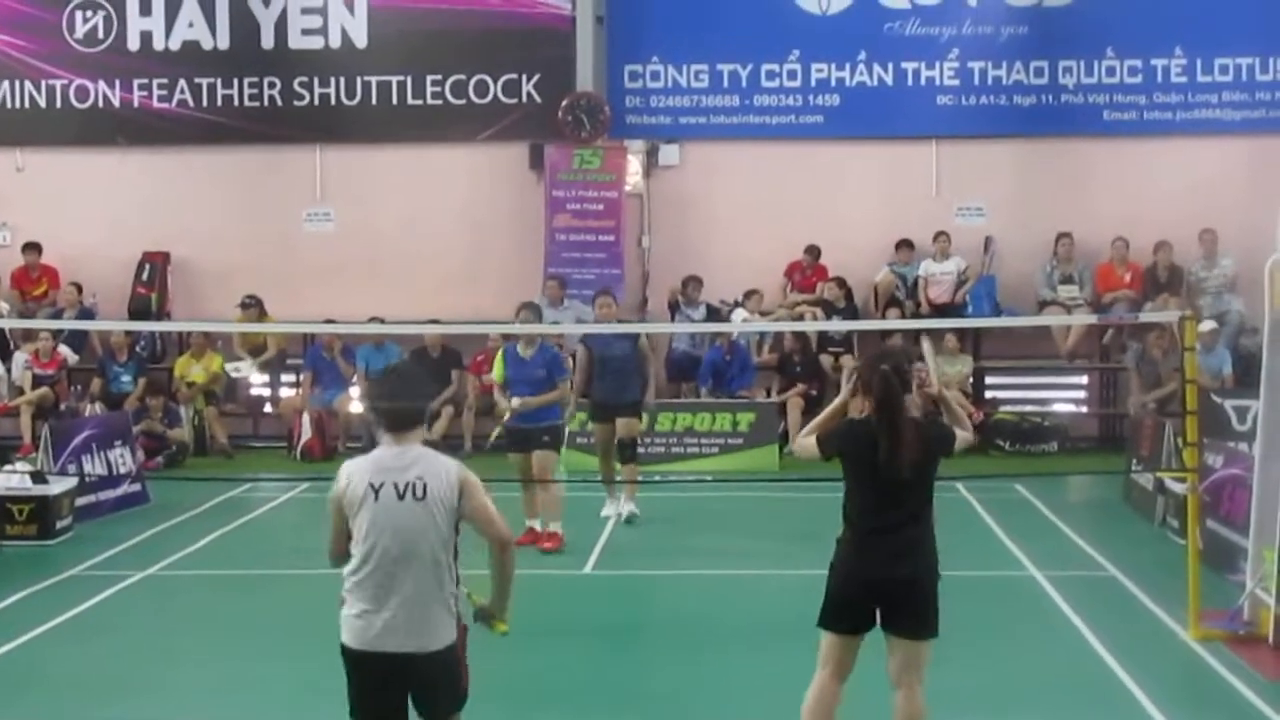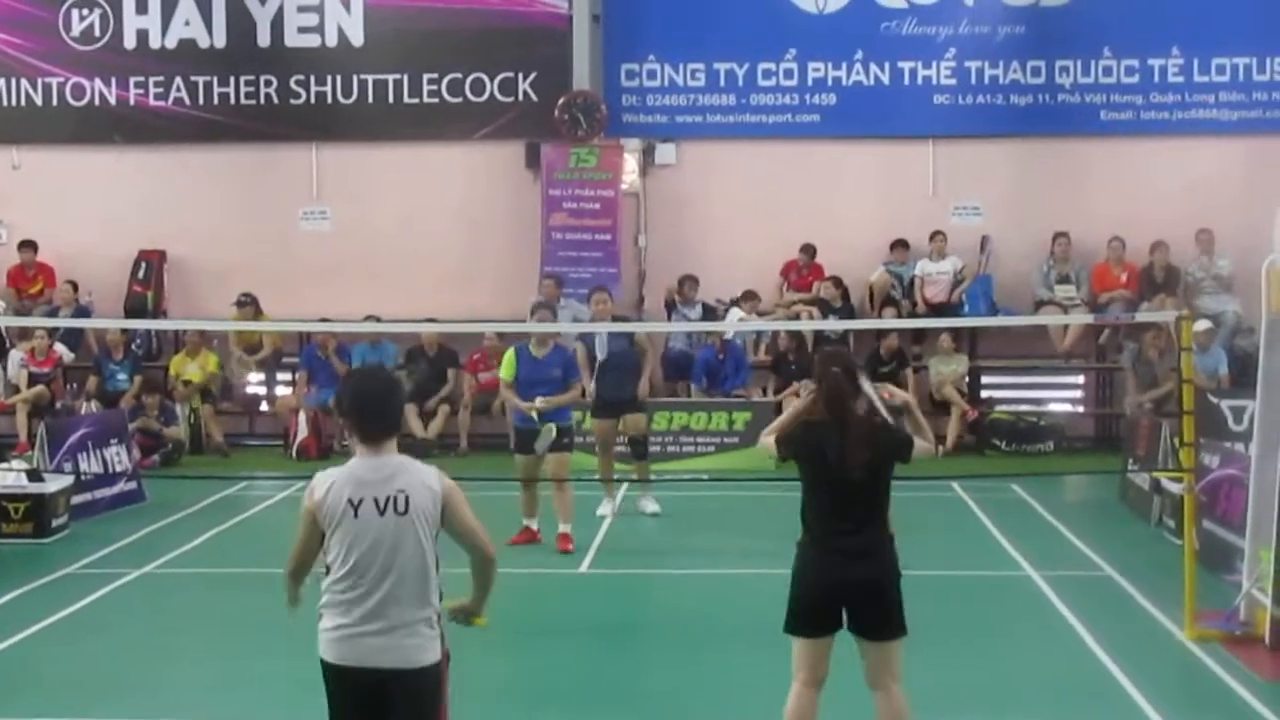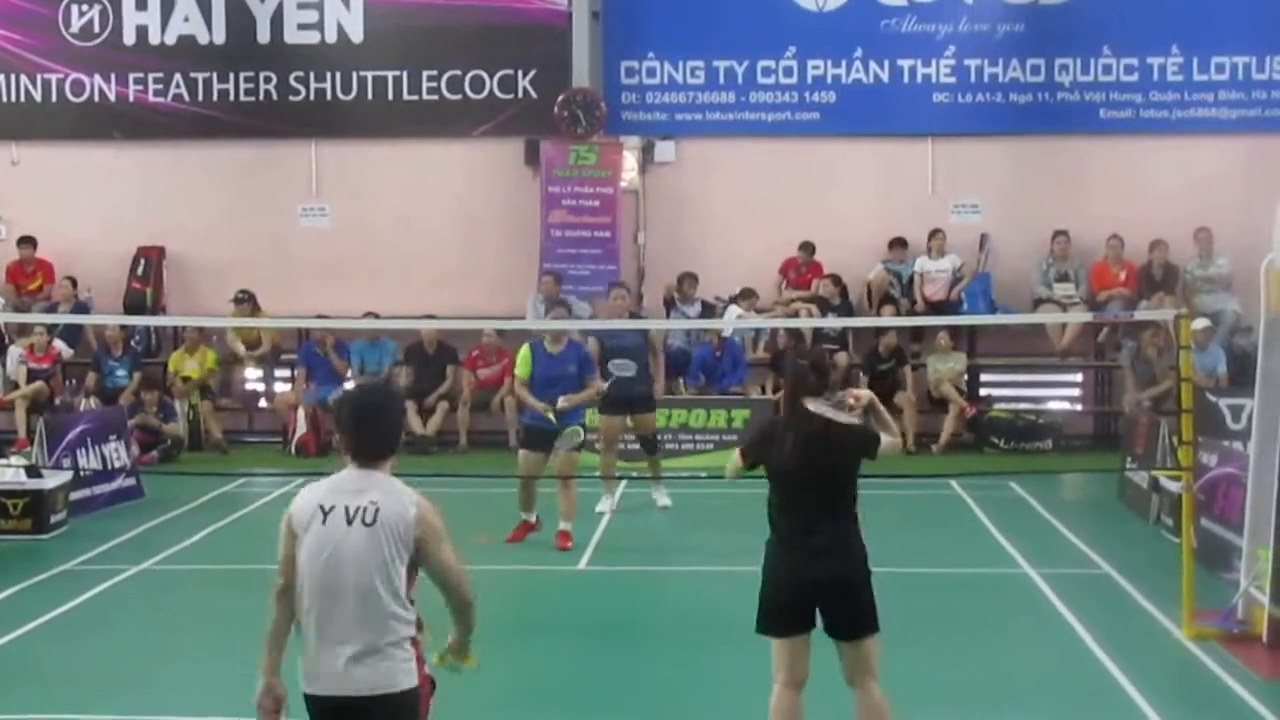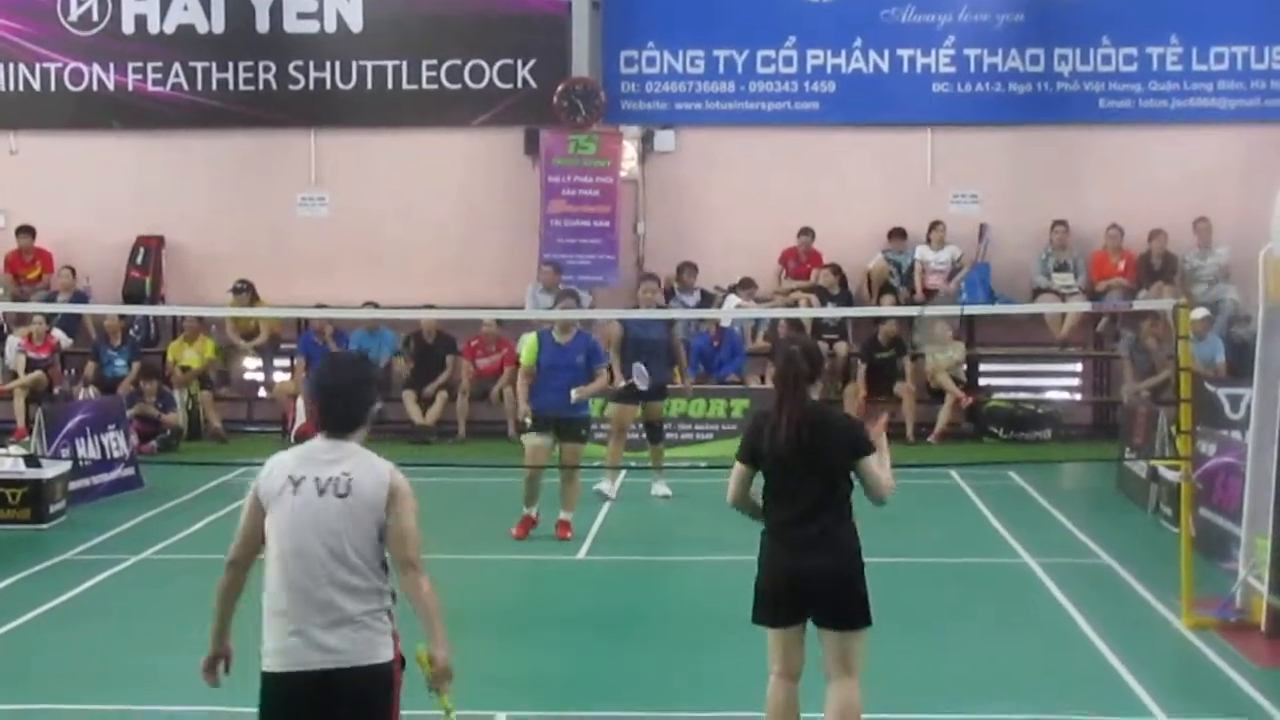
dt=0.3s
person 1, frame 1
left shoulder: (851, 434)
right shoulder: (928, 434)
left elbow: (799, 444)
right elbow: (966, 434)
left wrist: (840, 402)
right wrist: (942, 397)
left hip: (855, 566)
right hip: (913, 570)
left knee: (829, 675)
right knee: (907, 683)
person 1, frame 2
left shoulder: (806, 435)
right shoulder: (883, 435)
left elbow: (765, 441)
left wrist: (802, 405)
left hip: (817, 568)
right hip: (875, 569)
left knee: (807, 682)
right knee: (887, 684)
person 1, frame 3
left shoulder: (769, 434)
right shoulder: (850, 433)
left elbow: (732, 469)
right elbow: (895, 441)
right wrist: (873, 405)
left hip: (786, 567)
right hip: (843, 568)
left knee: (787, 682)
right knee: (864, 680)
person 1, frame 4
left shoulder: (761, 424)
right shoulder: (844, 425)
left elbow: (735, 497)
right elbow: (882, 494)
right wrist: (879, 441)
left hip: (779, 559)
right hip: (836, 559)
left knee: (783, 673)
right knee: (842, 676)
person 2, frame 1
left shoulder: (349, 475)
right shoulder: (453, 475)
left elbow: (337, 555)
right elbow: (502, 540)
right wrist: (499, 603)
left hip: (364, 635)
right hip: (434, 634)
person 2, frame 2
left shoulder: (323, 488)
right shoulder: (434, 484)
left elbow: (297, 567)
right elbow: (485, 554)
left wrist: (292, 593)
right wrist: (475, 604)
left hip: (344, 650)
right hip: (416, 649)
person 2, frame 3
left shoulder: (304, 501)
right shoulder: (413, 507)
left elbow: (283, 594)
right elbow: (460, 595)
left wrist: (270, 674)
right wrist: (463, 641)
left hip: (321, 678)
right hip: (392, 679)
person 2, frame 4
left shoulder: (274, 471)
right shoulder: (386, 478)
left elbow: (237, 562)
right elbow: (410, 566)
left wrist: (218, 639)
right wrist: (438, 643)
left hip: (287, 657)
right hip: (366, 655)
person 3, frame 1
left shoulder: (552, 354)
right shoulder: (505, 353)
left elbow: (564, 391)
right elbow: (498, 387)
left wrist: (535, 401)
right wrist: (503, 403)
left hip: (547, 425)
right hip: (516, 426)
left knee: (545, 478)
right knee: (526, 480)
left ankle: (555, 532)
right ankle: (533, 528)
person 3, frame 2
left shoulder: (565, 355)
right shoulder: (515, 353)
left elbow: (577, 390)
right elbow: (504, 387)
left wrist: (555, 401)
right wrist: (520, 404)
left hip: (559, 426)
right hip: (526, 426)
left knee: (560, 479)
right knee: (527, 480)
left ankle: (565, 532)
right ankle: (530, 528)
person 3, frame 3
left shoulder: (580, 352)
right shoulder: (530, 349)
left elbow: (593, 387)
right elbow: (519, 386)
left wrist: (575, 399)
right wrist: (535, 404)
left hip: (570, 425)
right hip: (535, 424)
left knee: (566, 478)
right knee: (526, 477)
left ankle: (564, 530)
right ankle: (527, 519)
person 3, frame 4
left shoulder: (589, 343)
right shoulder: (538, 339)
left elbow: (603, 377)
right elbow: (525, 375)
left wrist: (588, 390)
right wrist: (523, 402)
left hip: (576, 416)
right hip: (541, 413)
left knee: (570, 470)
right knee: (533, 468)
left ankle: (565, 520)
right ankle: (529, 515)
person 4, frame 1
left shoulder: (632, 333)
right shoulder: (588, 340)
left elbow: (648, 359)
right elbow: (582, 374)
left wrist: (651, 387)
left hip: (630, 400)
right hip: (601, 402)
left knee: (627, 446)
right knee: (604, 452)
person 4, frame 2
left shoulder: (628, 327)
right shoulder: (585, 337)
left elbow: (647, 352)
right elbow: (582, 367)
left wrist: (645, 380)
right wrist: (587, 387)
left hip: (632, 395)
right hip: (603, 399)
left knee: (639, 443)
right knee: (604, 448)
person 4, frame 3
right shoulder: (599, 331)
left elbow: (657, 352)
right elbow: (592, 362)
left wrist: (660, 380)
left hip: (642, 392)
right hip: (612, 395)
left knee: (649, 441)
right knee: (608, 444)
person 4, frame 4
left shoulder: (666, 320)
right shoulder: (624, 319)
left elbow: (677, 348)
right elbow: (614, 349)
left wrist: (685, 375)
right wrist: (617, 375)
left hip: (656, 383)
right hip: (628, 382)
left knee: (655, 430)
right knee: (618, 430)
